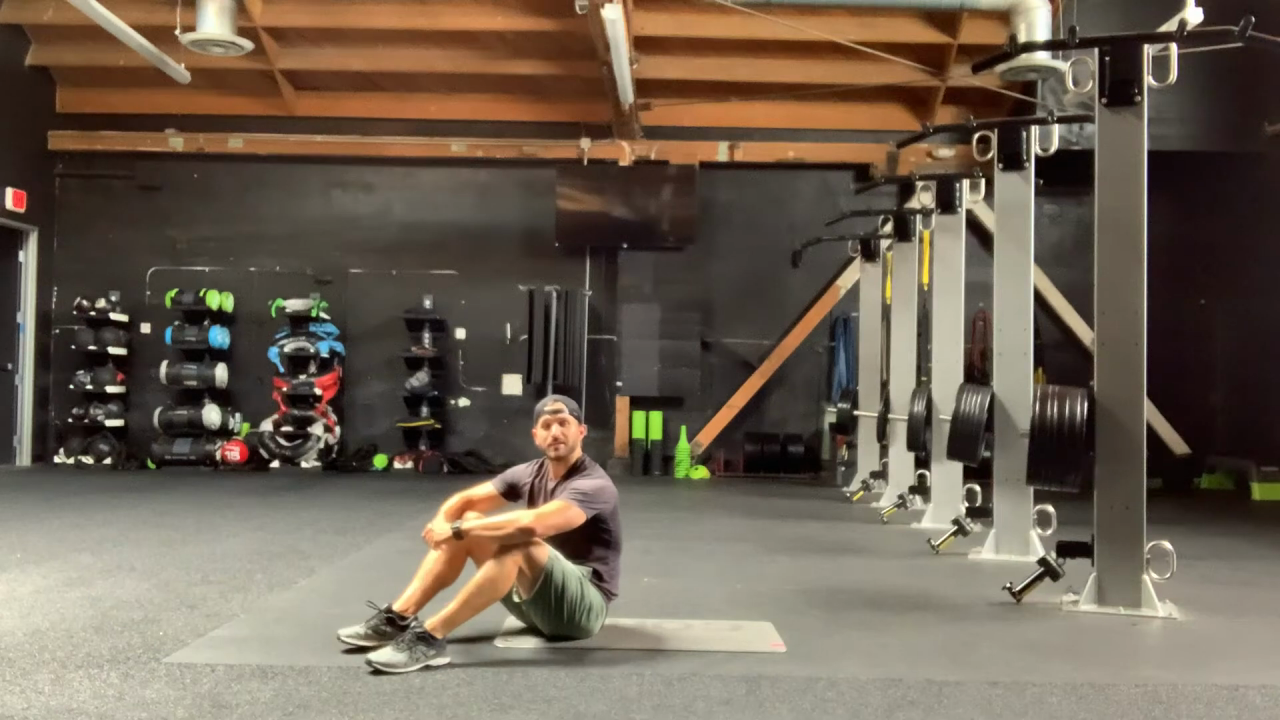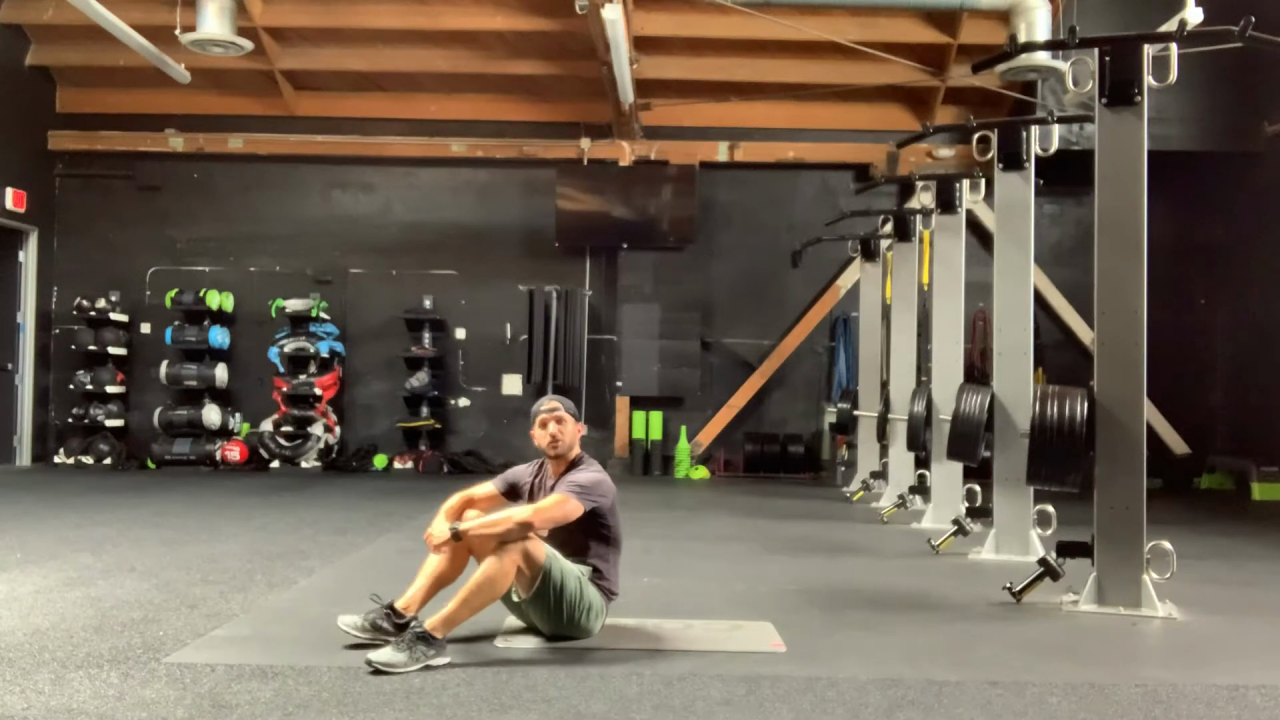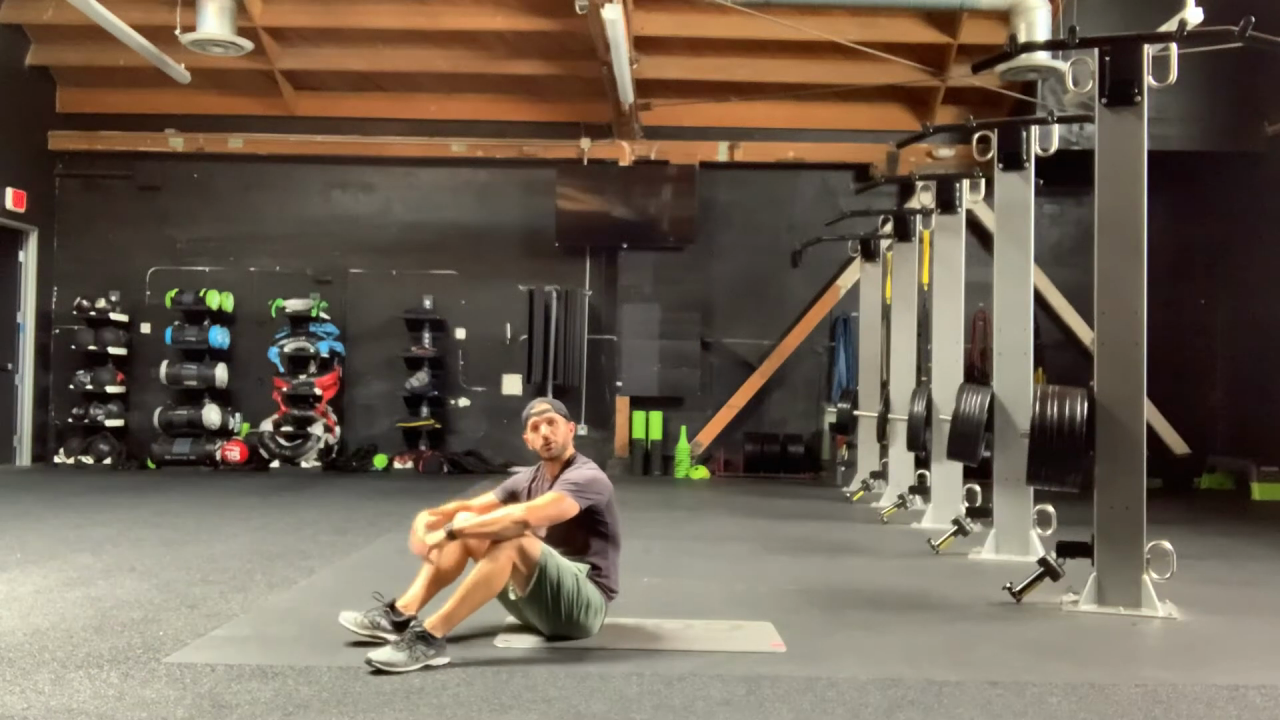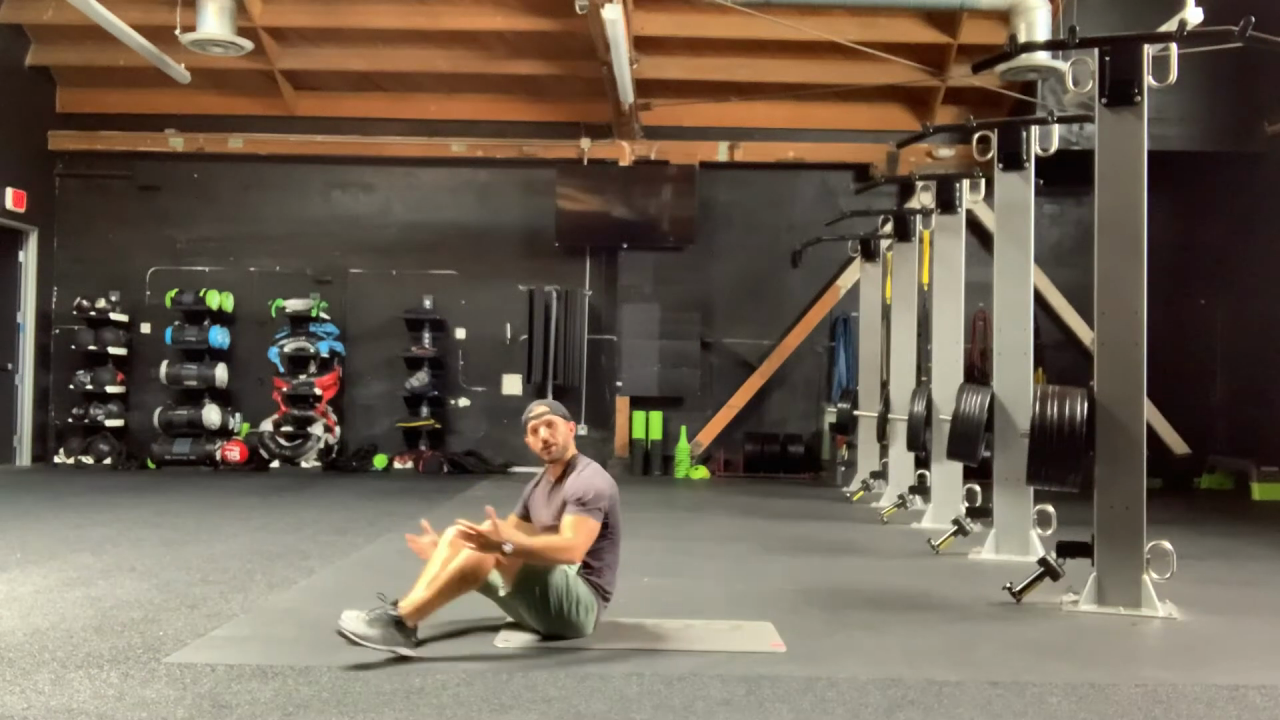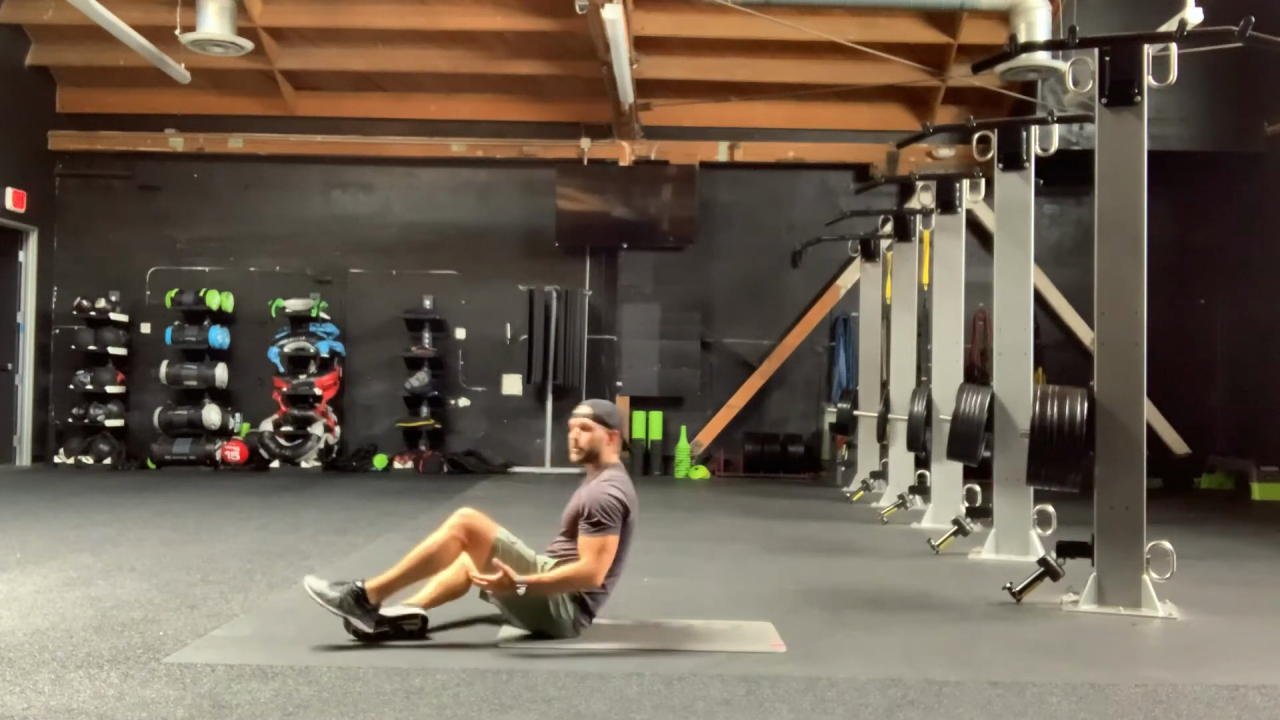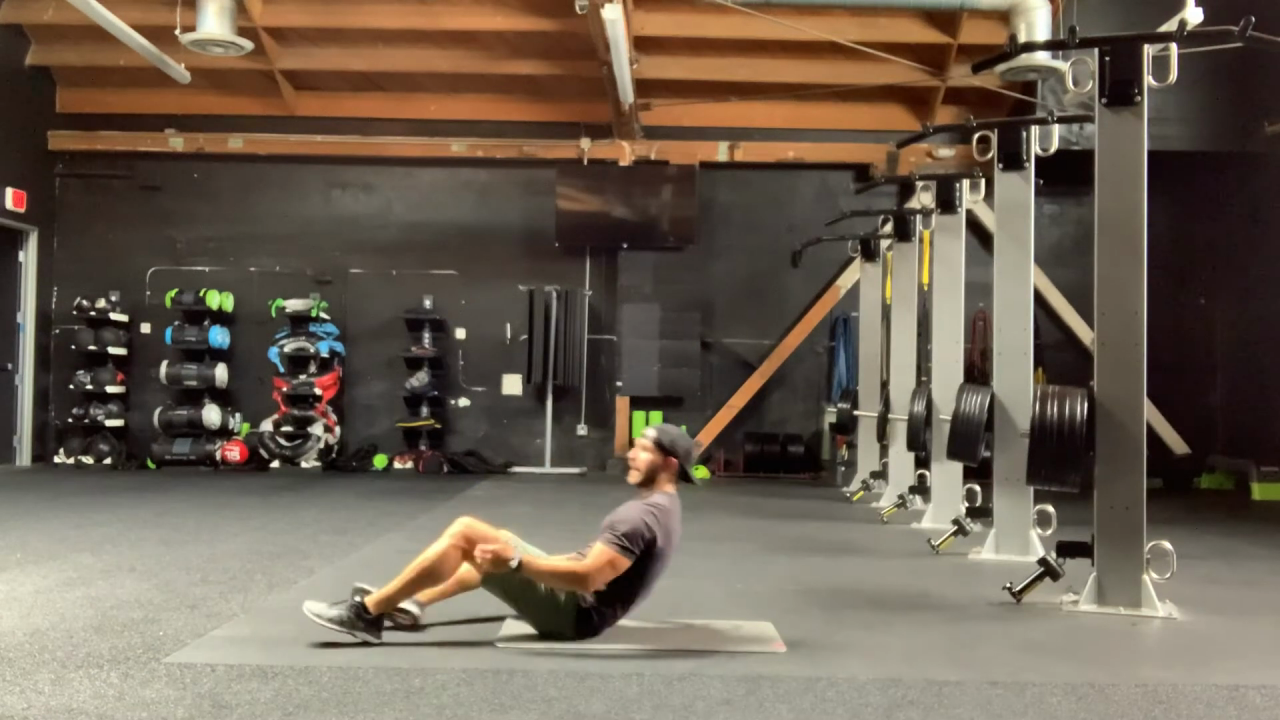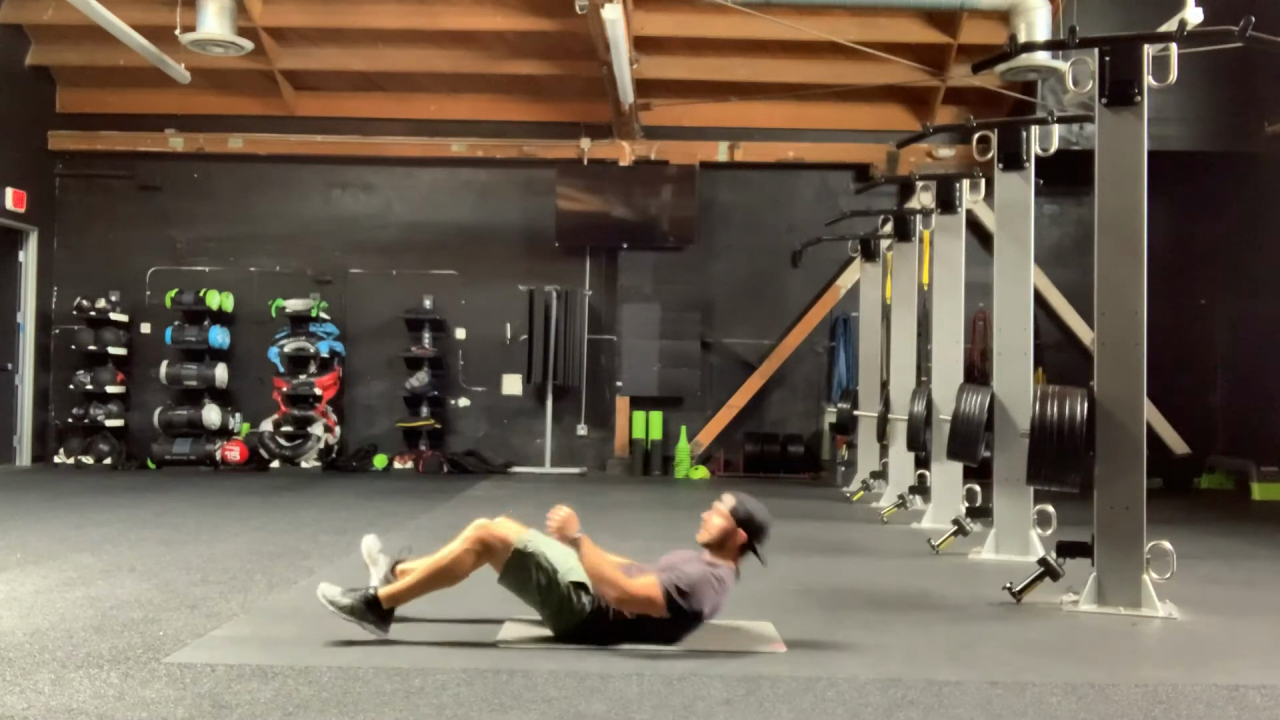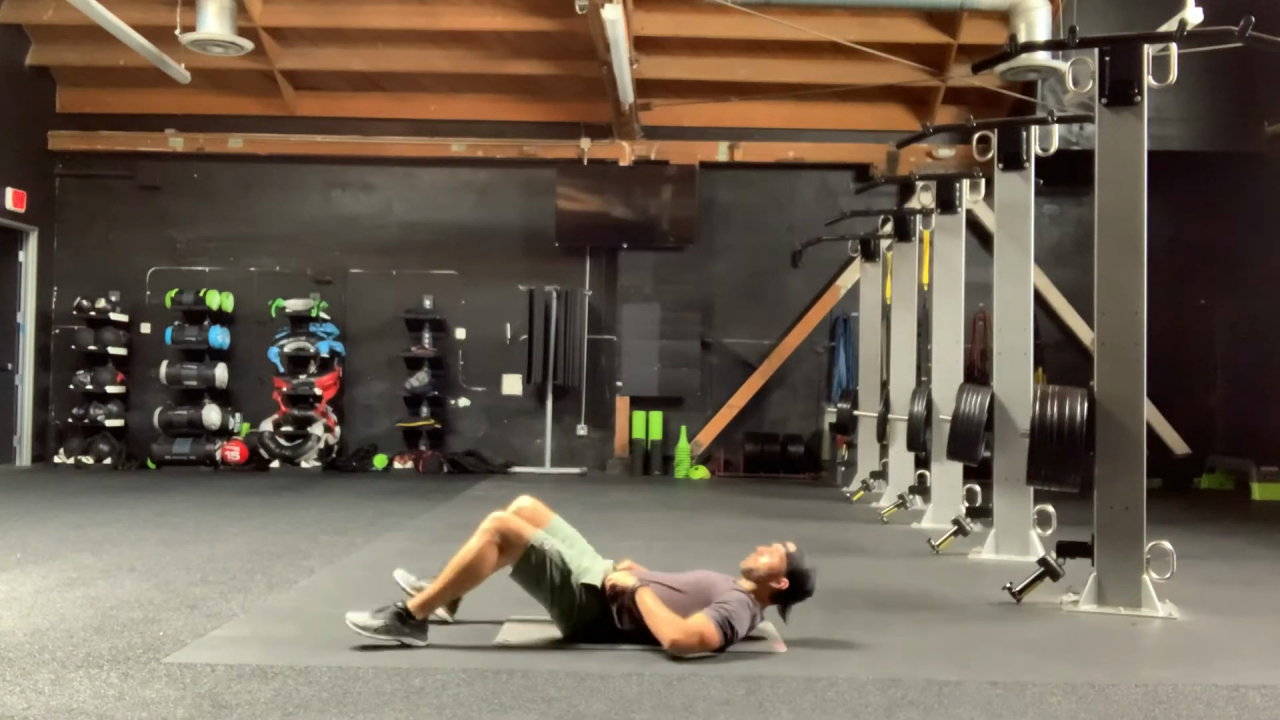
dt=0.3s
person 1, frame 1
left shoulder: (594, 486)
right shoulder: (530, 474)
left elbow: (531, 524)
right elbow: (465, 500)
left wrist: (457, 530)
right wrist: (441, 524)
left hip: (582, 605)
right hip: (535, 595)
left knee: (519, 543)
right knee: (467, 523)
left ankle: (430, 637)
right ankle: (398, 618)
person 1, frame 2
left shoulder: (591, 480)
right shoulder: (530, 474)
left elbow: (529, 518)
right elbow: (466, 498)
left wrist: (456, 532)
right wrist: (441, 524)
left hip: (583, 604)
right hip: (536, 595)
left knee: (517, 541)
right knee: (469, 520)
left ankle: (430, 636)
right ankle: (400, 616)
person 1, frame 3
left shoulder: (586, 479)
right shoulder: (528, 480)
left elbow: (525, 517)
right elbow: (469, 507)
left wrist: (451, 531)
right wrist: (429, 519)
left hip: (581, 604)
right hip: (538, 596)
left knee: (510, 539)
right knee: (465, 526)
left ankle: (430, 637)
right ankle: (400, 615)
person 1, frame 4
left shoulder: (591, 483)
right shoulder: (539, 485)
left elbow: (569, 549)
right elbow: (498, 534)
left wrist: (504, 544)
right wrist: (442, 546)
left hip: (576, 605)
right hip: (536, 600)
left knee: (498, 544)
right knee: (460, 535)
left ankle: (403, 625)
right ankle: (403, 612)
person 1, frame 5
left shoulder: (606, 493)
right shoulder: (604, 484)
left elbow: (591, 574)
left wrist: (518, 584)
right wrist: (513, 568)
left hip: (560, 610)
right hip: (554, 602)
left knee: (465, 523)
right knee: (469, 549)
left ankle: (364, 599)
right ankle: (413, 611)
person 1, frame 6
left shoulder: (644, 516)
right shoulder: (659, 507)
left elbow: (587, 578)
left wrist: (516, 561)
left hip: (571, 612)
right hip: (577, 607)
left knee: (465, 533)
right knee: (493, 554)
left ankle: (367, 614)
right ankle: (411, 604)
person 1, frame 7
left shoulder: (703, 583)
right shoulder: (704, 563)
left elbow: (619, 594)
left wrist: (575, 537)
right wrist: (579, 542)
left hip: (581, 606)
right hip: (580, 581)
left knee: (482, 533)
right knee: (498, 527)
left ankle: (378, 606)
right ankle: (397, 571)
person 1, frame 8
left shoulder: (738, 611)
right shoulder: (734, 589)
left elbow: (678, 638)
left wrist: (636, 587)
right wrist: (636, 576)
left hip: (591, 607)
right hip: (601, 578)
left knee: (498, 526)
right knee: (524, 507)
left ankle: (409, 618)
right ankle: (441, 595)
